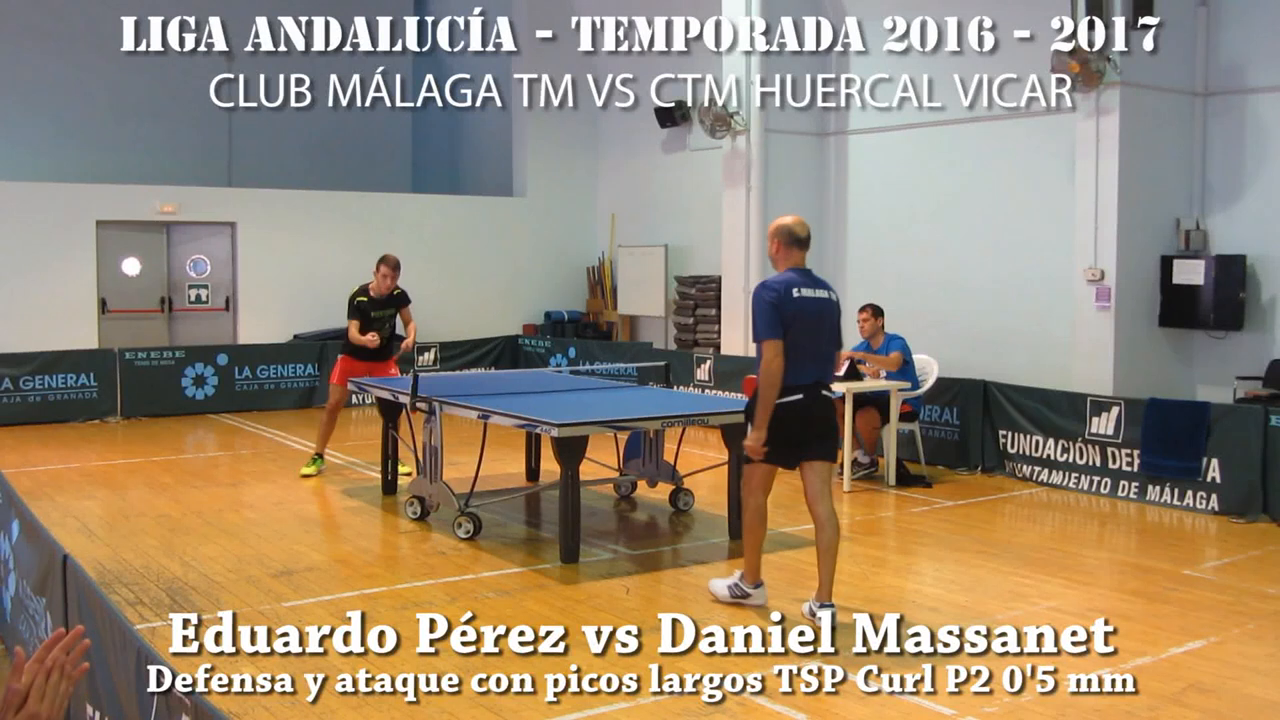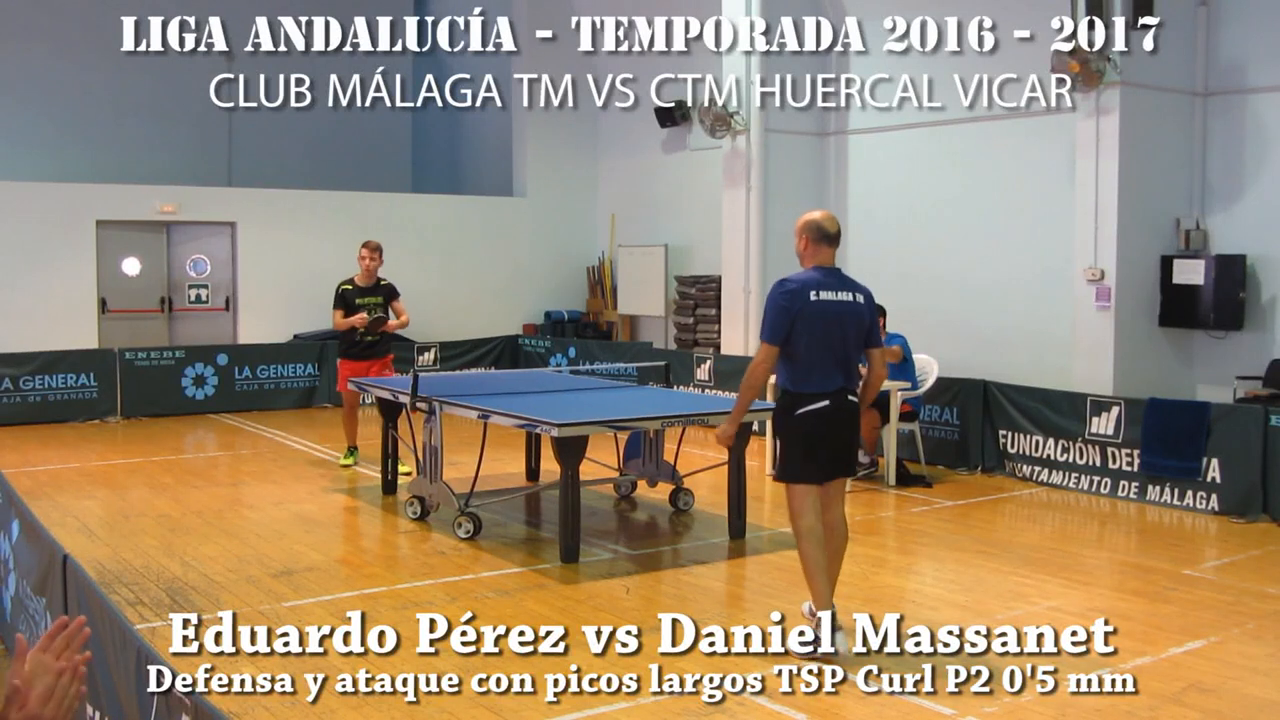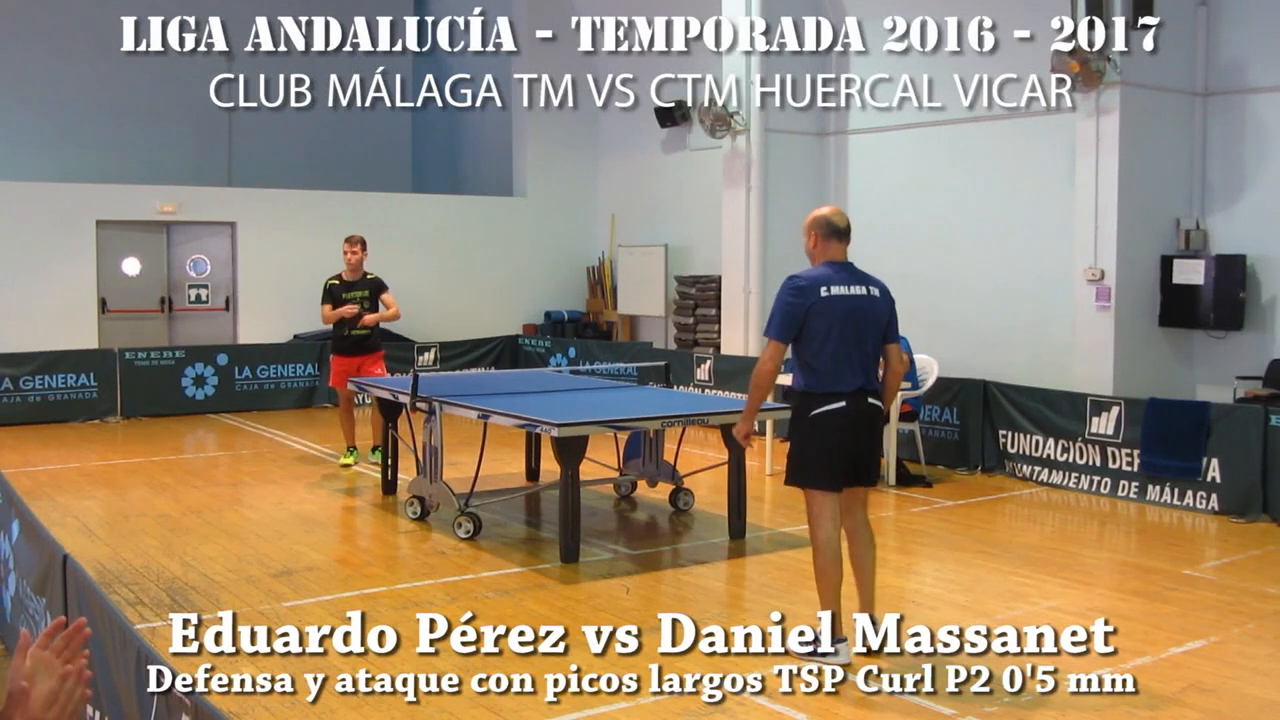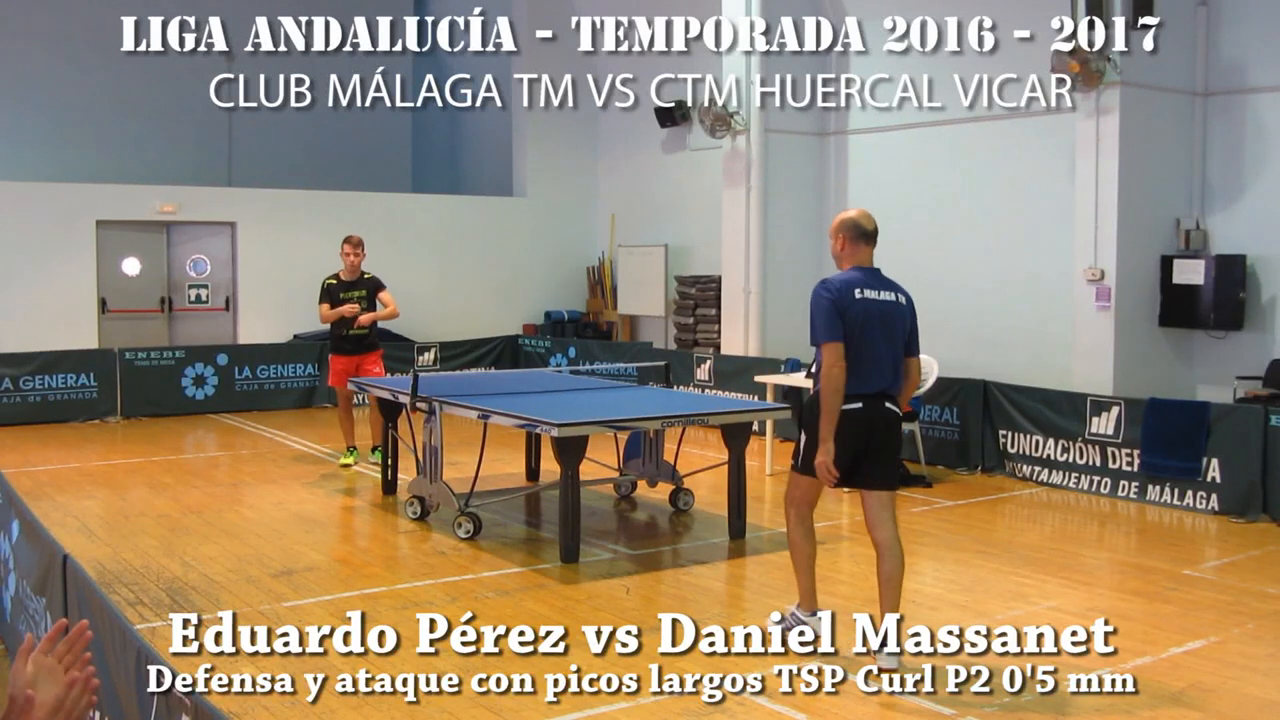
dt=0.4s
person 1, frame 1
left shoulder: (771, 290)
right shoulder: (829, 294)
left elbow: (773, 361)
left wrist: (758, 426)
left hip: (783, 405)
right hip: (821, 405)
left knee: (755, 494)
right knee: (822, 505)
left ankle: (750, 580)
right ankle: (823, 602)
person 1, frame 2
left shoulder: (790, 289)
right shoulder: (861, 296)
left elbow: (764, 363)
right elbow: (877, 369)
left wrist: (734, 418)
left hip: (803, 413)
right hip: (843, 411)
left knee: (806, 520)
right knee: (833, 512)
left ankle: (828, 627)
right ankle: (822, 603)
person 1, frame 3
left shoulder: (800, 287)
right shoulder: (877, 291)
left elbow: (770, 362)
right elbow: (896, 366)
left wrist: (747, 417)
left hip: (821, 415)
right hip: (866, 413)
left knee: (824, 526)
right knee: (857, 518)
left ankle: (834, 637)
right ankle: (872, 621)
person 1, frame 4
left shoulder: (832, 290)
right shoulder: (900, 297)
left elbow: (834, 367)
right elbow: (912, 376)
left wrist: (826, 441)
left hip: (841, 415)
right hip: (884, 418)
left knee: (797, 506)
right knee: (884, 529)
left ankle: (806, 609)
person 2, frame 1
left shoulder: (399, 296)
right shoulder: (358, 298)
left elbow: (409, 322)
right elbow: (352, 334)
left wrist: (410, 338)
right wrist: (365, 340)
left hip: (384, 358)
right hip: (353, 357)
right knee: (333, 405)
right ankle: (318, 457)
person 2, frame 2
left shoulder: (387, 288)
right shoulder: (344, 289)
left elbow: (405, 318)
right elbow: (336, 324)
left wrist: (395, 325)
right wrist: (352, 321)
left hip: (380, 356)
right hip: (350, 357)
right knee: (350, 406)
right ankle: (351, 450)
person 2, frame 3
left shoulder: (374, 282)
right shoulder: (332, 284)
left elbow: (396, 312)
right elbow: (325, 318)
left wrist: (376, 317)
right wrist: (341, 312)
left hip: (371, 352)
right hip: (342, 353)
left knee: (378, 400)
right knee: (345, 402)
left ankle: (377, 449)
right ankle: (351, 449)
person 2, frame 4
left shoulder: (372, 281)
right shoulder: (330, 284)
left elbow: (394, 310)
right elbow: (323, 317)
left wrist: (371, 316)
right wrist: (341, 311)
left hip: (369, 351)
right hip: (341, 353)
left knee: (377, 399)
right knee: (344, 401)
left ankle: (377, 449)
right ankle: (351, 449)
